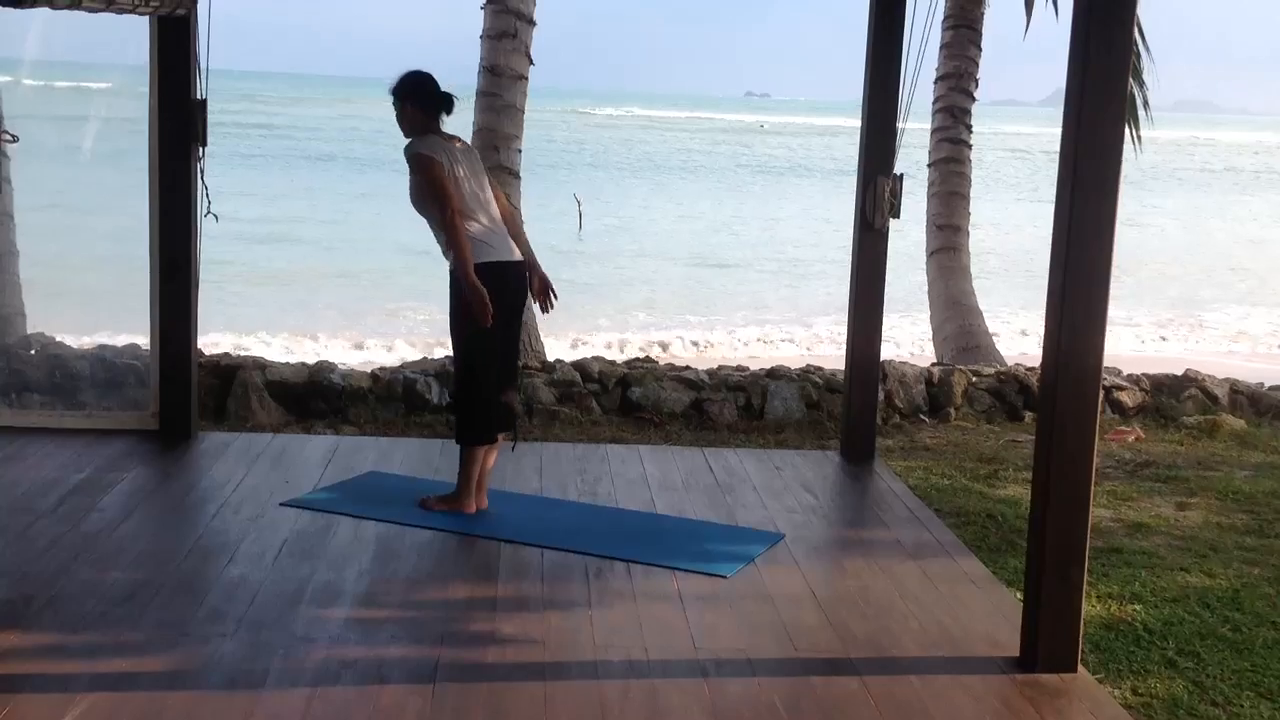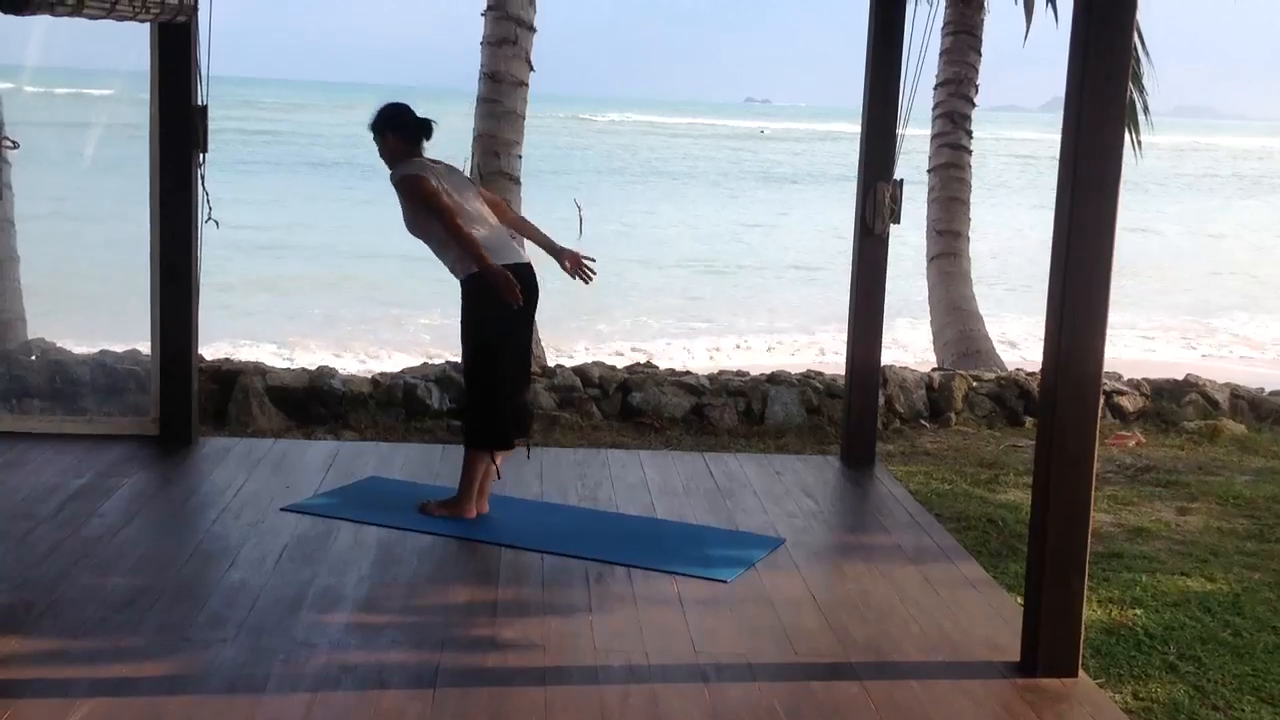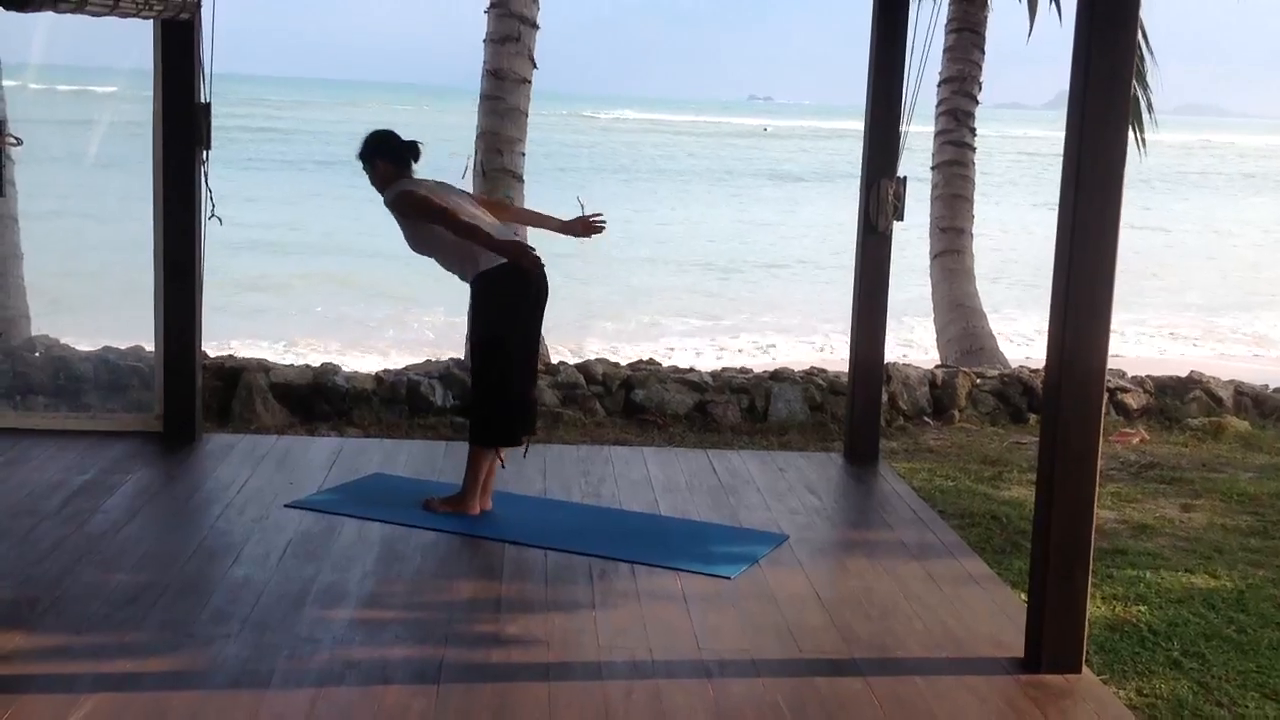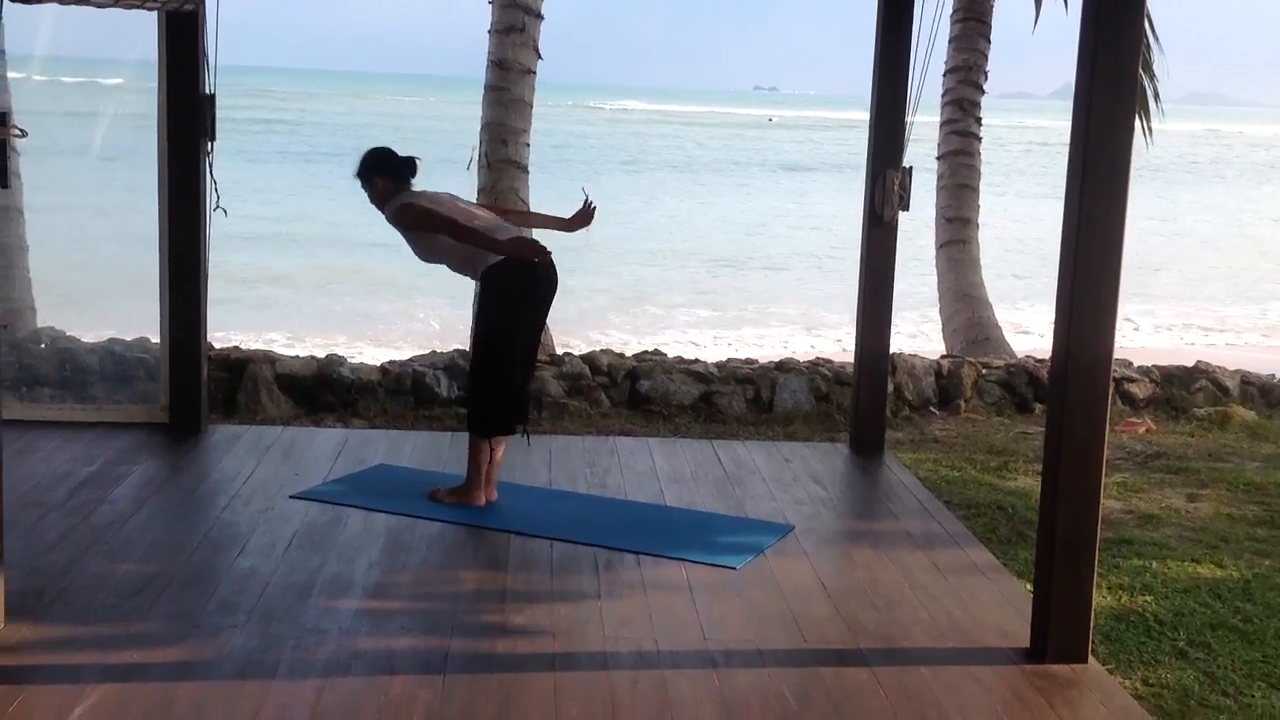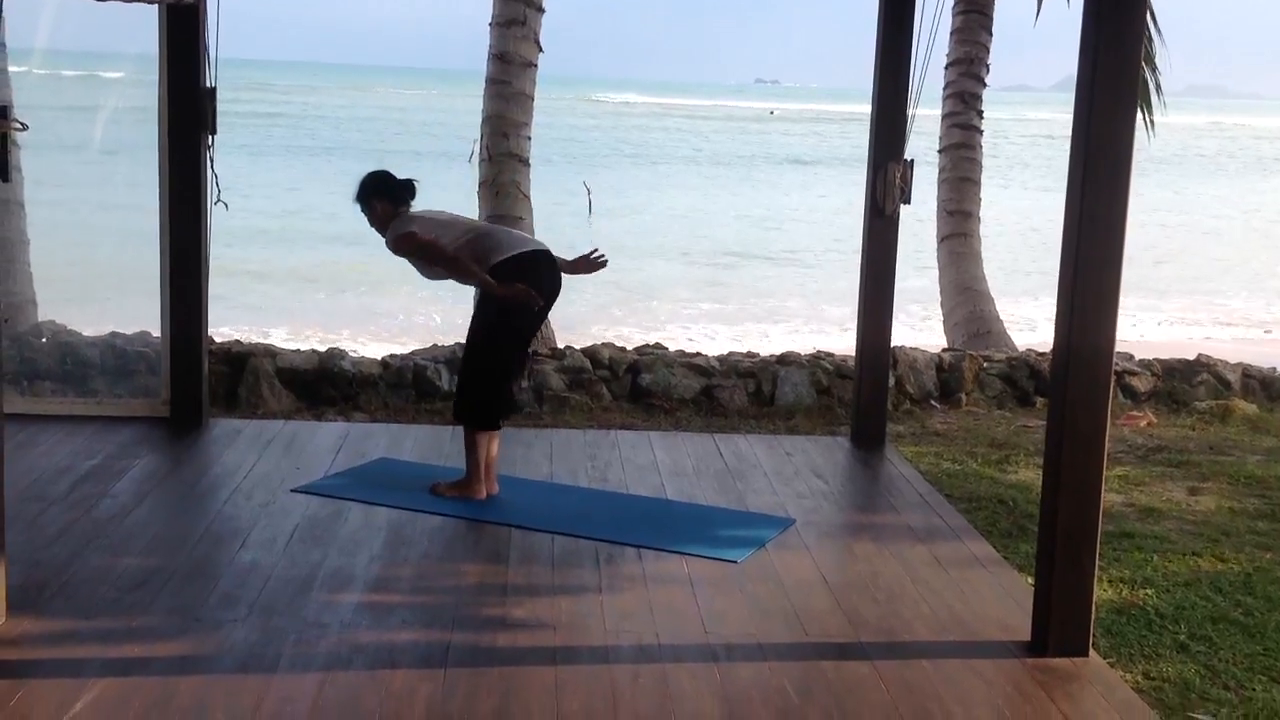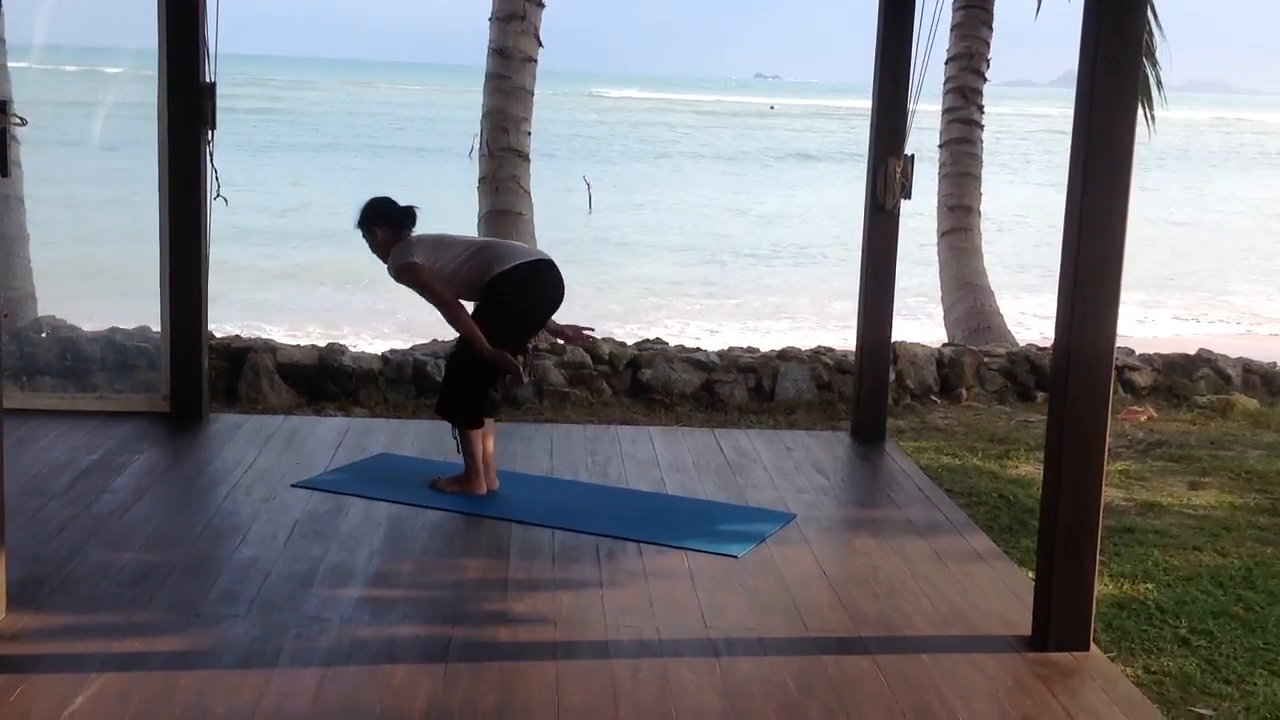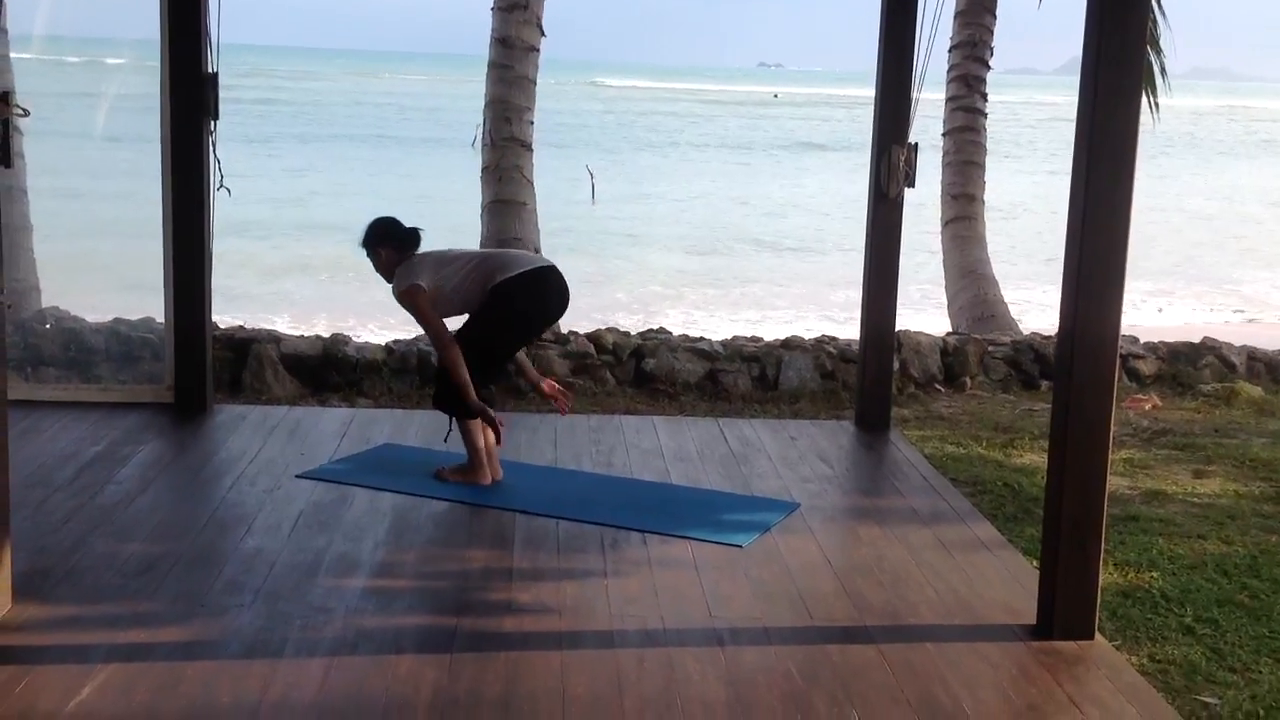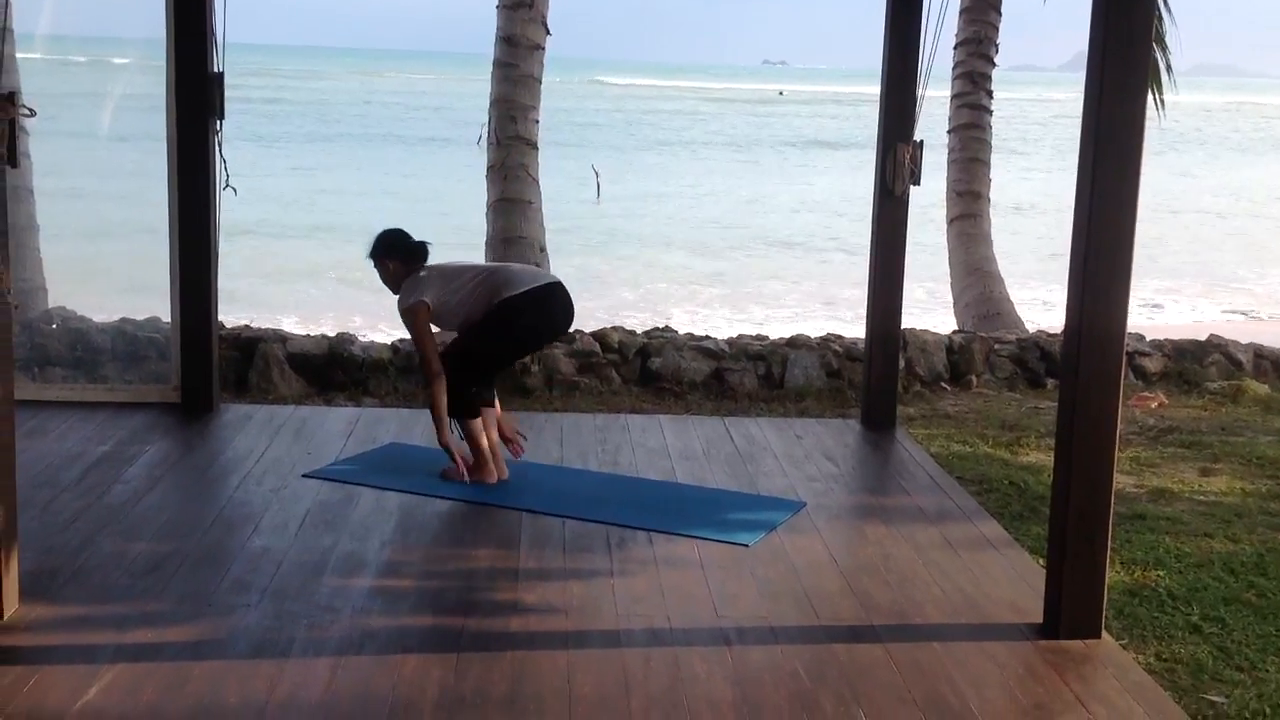
dt=0.2s
person 1, frame 1
left shoulder: (421, 150)
right shoulder: (461, 148)
left elbow: (451, 215)
right elbow: (506, 212)
left wrist: (470, 280)
right wrist: (534, 266)
left hip: (483, 274)
right hip: (512, 270)
left knee: (476, 383)
right knee: (498, 382)
left ankle: (464, 496)
right ankle: (478, 491)
person 1, frame 2
left shoulder: (405, 175)
right shoulder: (444, 170)
left elbow: (452, 222)
right elbow: (507, 213)
left wrist: (490, 270)
right wrist: (558, 251)
left hip: (490, 282)
right hip: (519, 275)
left knee: (486, 392)
right knee: (506, 388)
left ankle: (465, 501)
right ankle: (479, 496)
person 1, frame 3
left shoulder: (398, 195)
right shoulder: (434, 188)
left elbow: (451, 222)
right elbow: (502, 208)
left wrist: (500, 248)
right wrist: (565, 227)
left hip: (500, 282)
right hip: (528, 275)
left knee: (492, 391)
right knee: (509, 386)
left ankle: (469, 497)
right ankle: (482, 493)
person 1, frame 4
left shoulder: (399, 209)
right shoulder: (433, 198)
left elbow: (452, 229)
right elbow: (502, 213)
left wrist: (502, 248)
right wrist: (564, 224)
left hip: (509, 273)
right hip: (538, 267)
left knee: (488, 383)
right knee: (507, 378)
left ankle: (472, 489)
right ankle: (487, 484)
person 1, frame 5
left shoulder: (398, 235)
right shoulder: (429, 220)
left elbow: (449, 259)
left wrist: (498, 290)
right wrist: (566, 266)
left hip: (513, 271)
right hip: (541, 266)
left knee: (478, 378)
right knee: (497, 374)
left ankle: (473, 483)
right ankle: (487, 477)
person 1, frame 6
left shoulder: (400, 261)
right shoulder: (426, 245)
left elbow: (450, 307)
left wrist: (489, 352)
right wrist: (553, 328)
left hip: (518, 283)
right hip: (545, 275)
left knee: (465, 376)
right knee: (482, 374)
left ankle: (473, 478)
right ankle: (486, 472)
person 1, frame 7
left shoulder: (406, 283)
right shoulder: (430, 263)
left elbow: (445, 343)
right elbow: (496, 331)
left wrist: (474, 403)
right wrist: (533, 377)
left hip: (523, 289)
right hip: (550, 283)
left knee: (456, 372)
right knee: (475, 367)
left ankle: (477, 468)
right ankle: (490, 464)
person 1, frame 8
left shoulder: (411, 298)
right shoulder: (437, 277)
left elbow: (434, 371)
right elbow: (490, 345)
left wrist: (445, 436)
right wrist: (497, 415)
left hip: (529, 305)
right hip: (555, 298)
left knee: (456, 372)
right knee: (476, 367)
left ankle: (483, 467)
right ankle: (494, 461)
